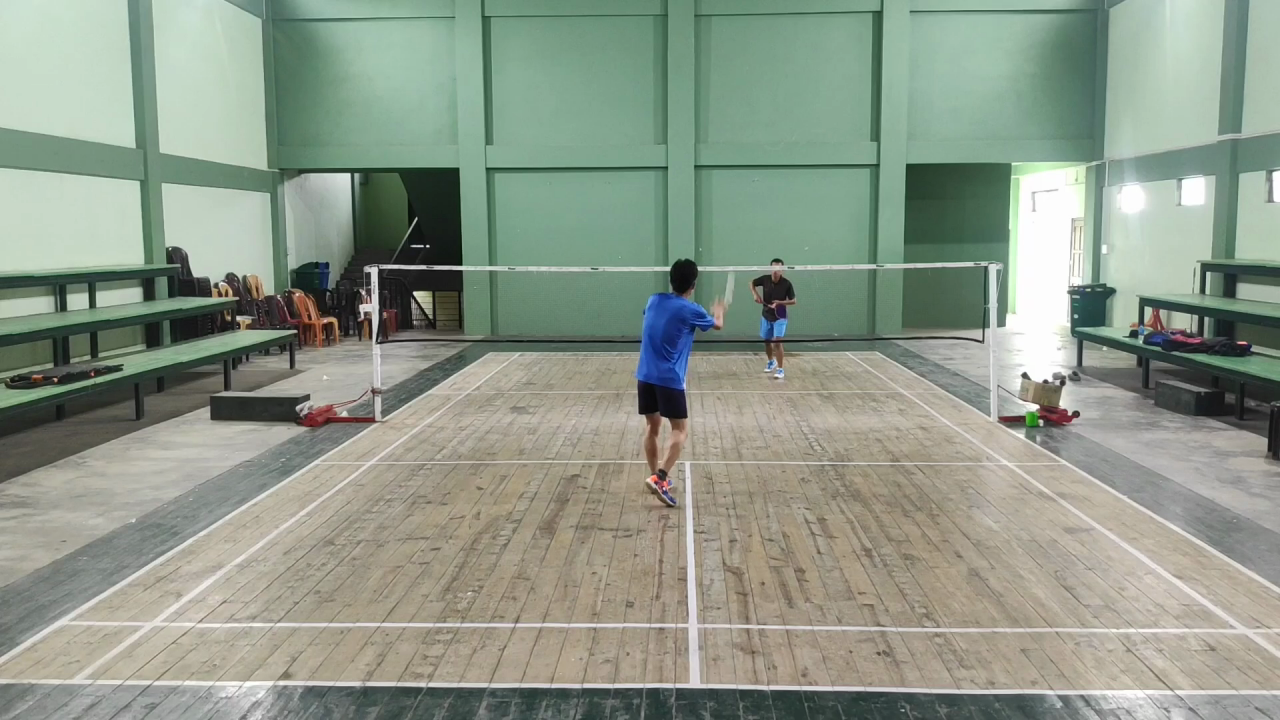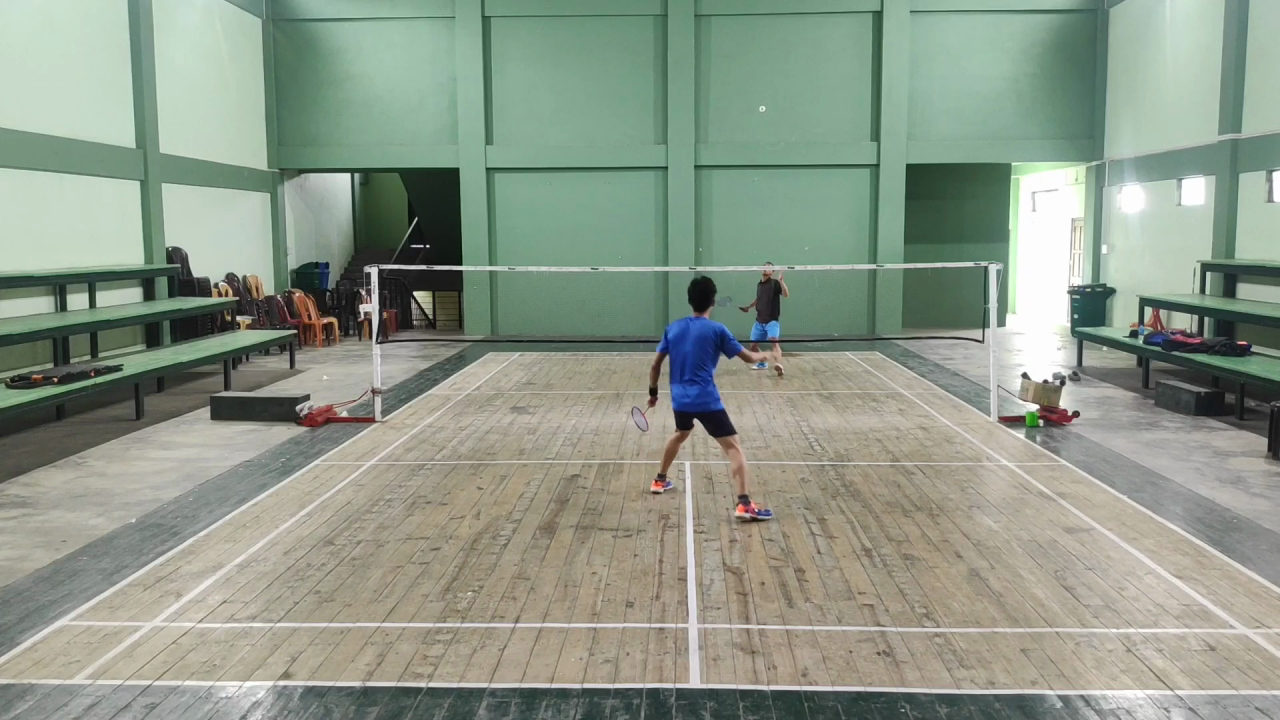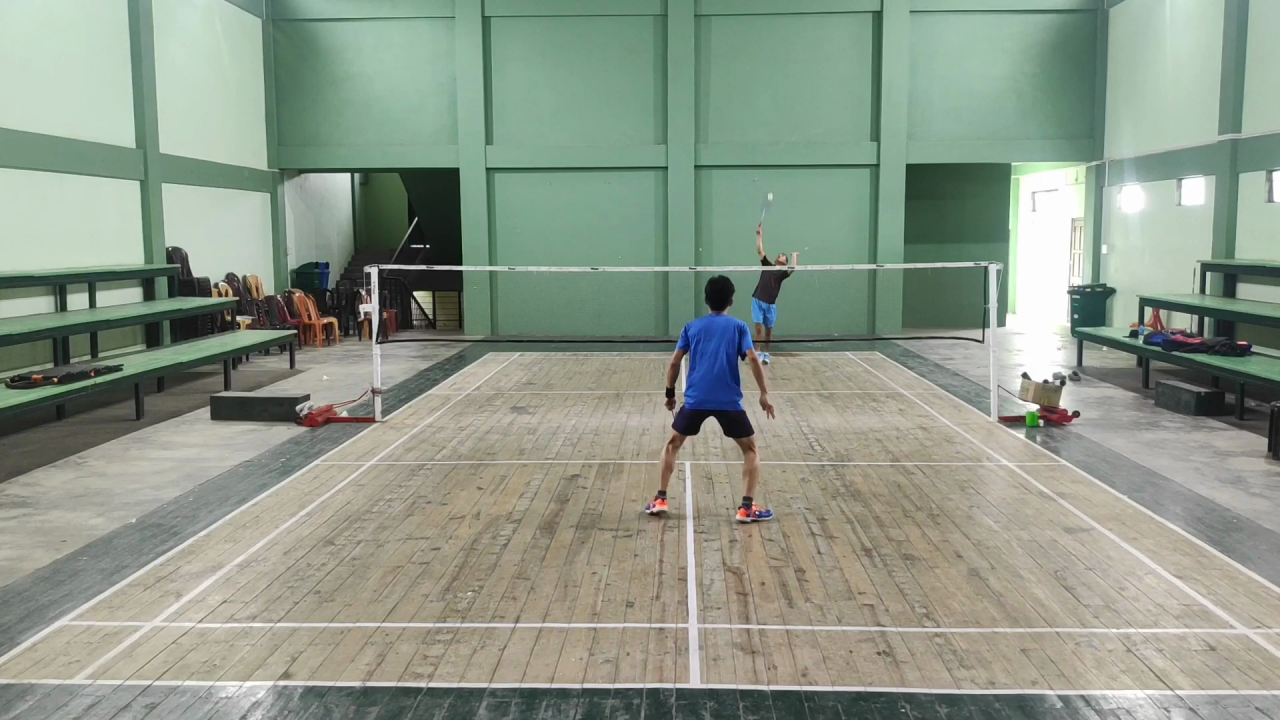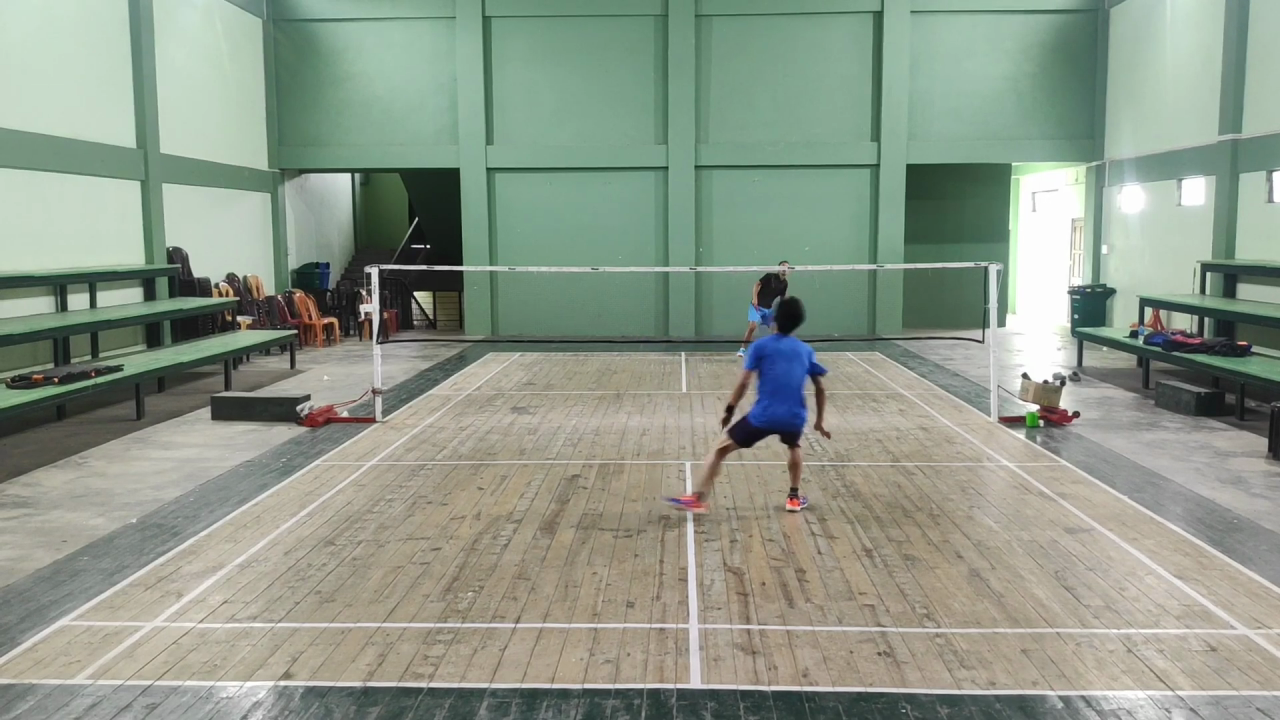
dt=0.5s
person 1, frame 1
left shoulder: (654, 301)
right shoulder: (692, 311)
right elbow: (718, 324)
right wrist: (719, 309)
left hip: (645, 376)
right hip: (669, 379)
left knee: (653, 426)
right knee: (680, 430)
left ankle: (658, 476)
right ankle: (660, 478)
person 1, frame 2
left shoulder: (673, 328)
right shoulder: (716, 330)
left elbow: (655, 365)
right elbow: (748, 358)
left wrist: (652, 392)
right wrist: (762, 355)
left hip: (680, 399)
right hip: (706, 401)
left knee: (680, 434)
right knee: (733, 449)
left ankle: (660, 480)
right ankle: (744, 505)
person 1, frame 3
left shoulder: (691, 327)
right shoulder: (738, 327)
left elbow: (674, 363)
right elbow: (753, 359)
left wrist: (670, 394)
right wrist: (764, 394)
left hip: (695, 401)
right hip: (729, 402)
left knee: (673, 445)
right knee: (750, 450)
left ankle: (661, 499)
right ankle: (746, 507)
person 1, frame 4
left shoulder: (760, 346)
right shoulder: (805, 350)
left elbow: (744, 381)
right elbow: (820, 388)
left wrist: (729, 411)
right wrist: (819, 420)
left hip: (763, 416)
right hip: (794, 418)
left knee: (718, 452)
right knee: (794, 447)
left ankle: (699, 499)
right ankle: (794, 497)
